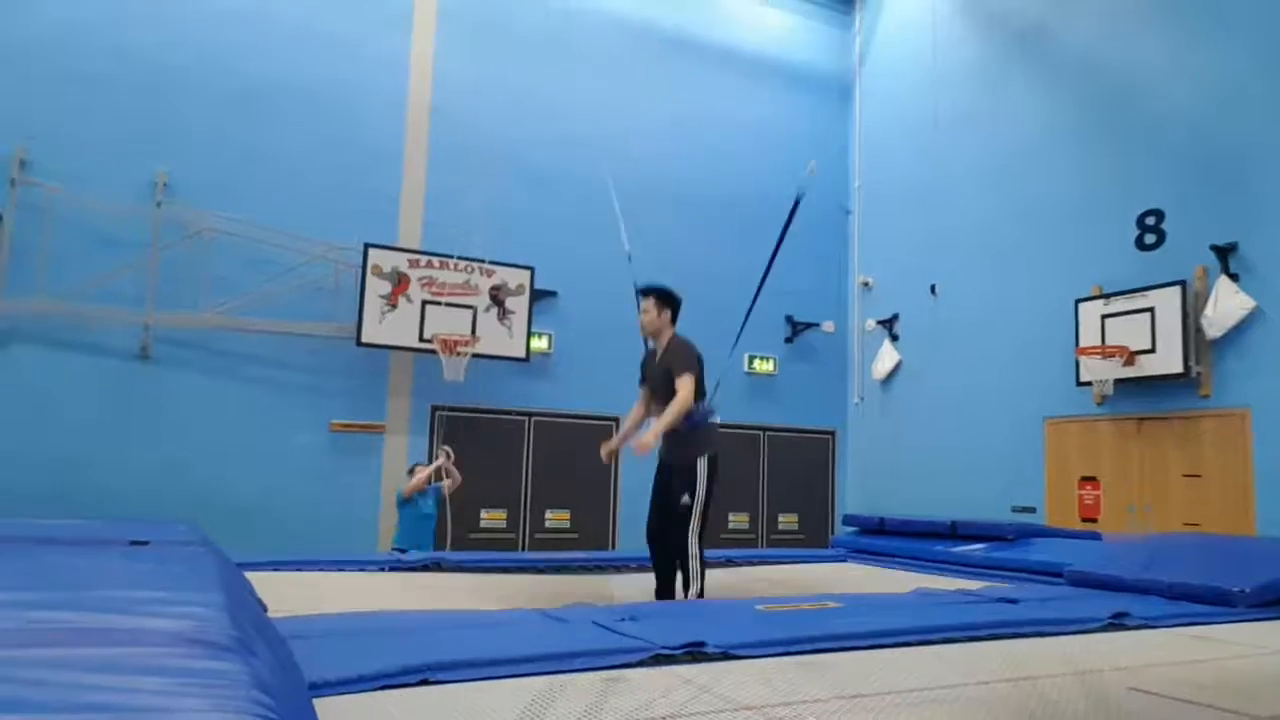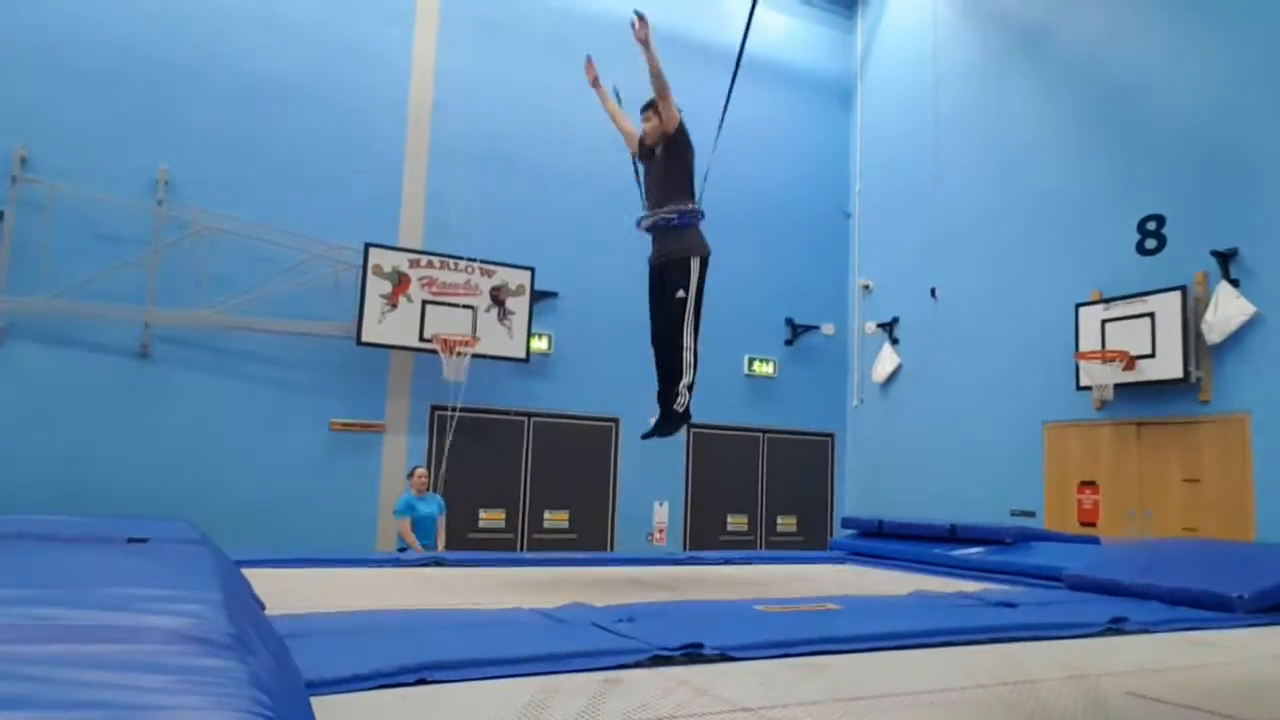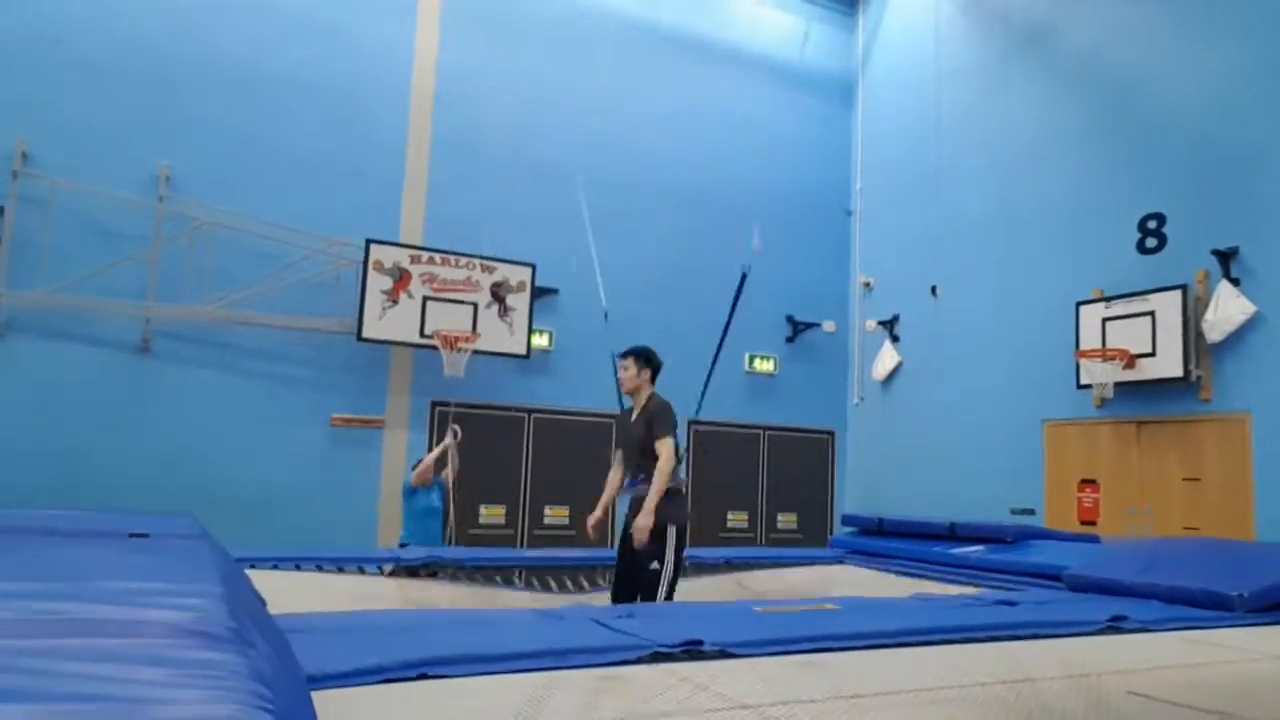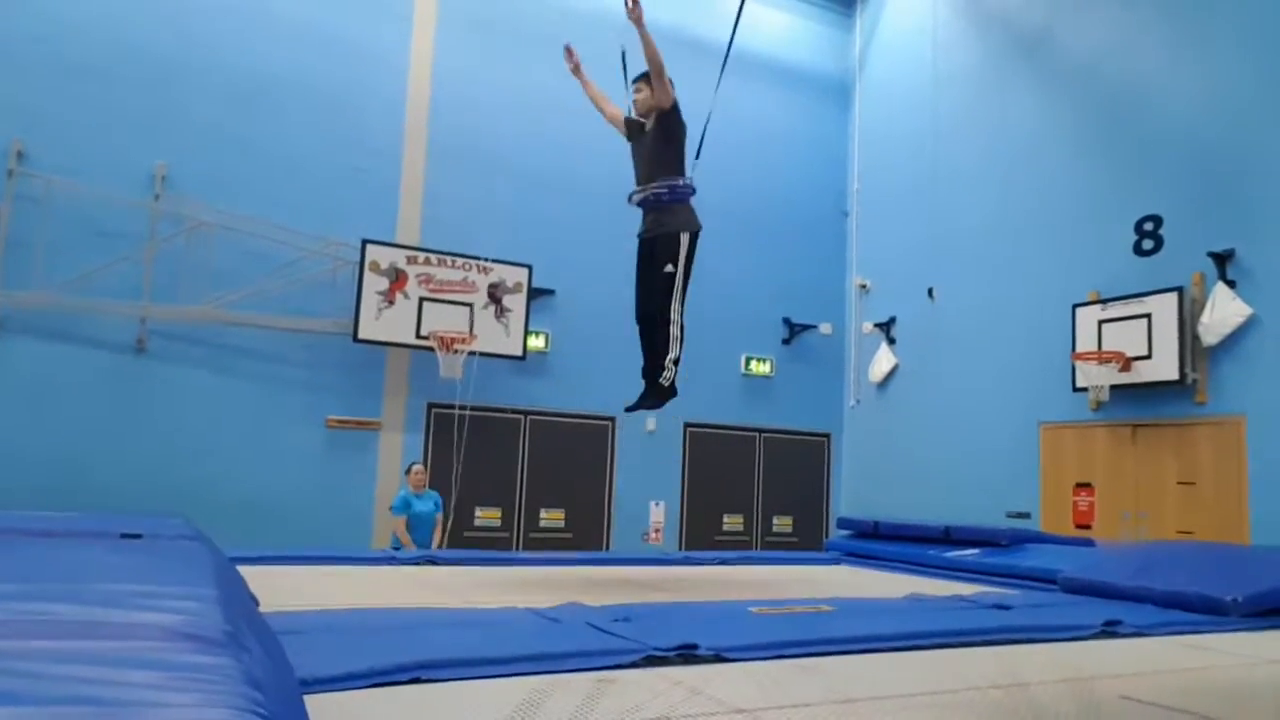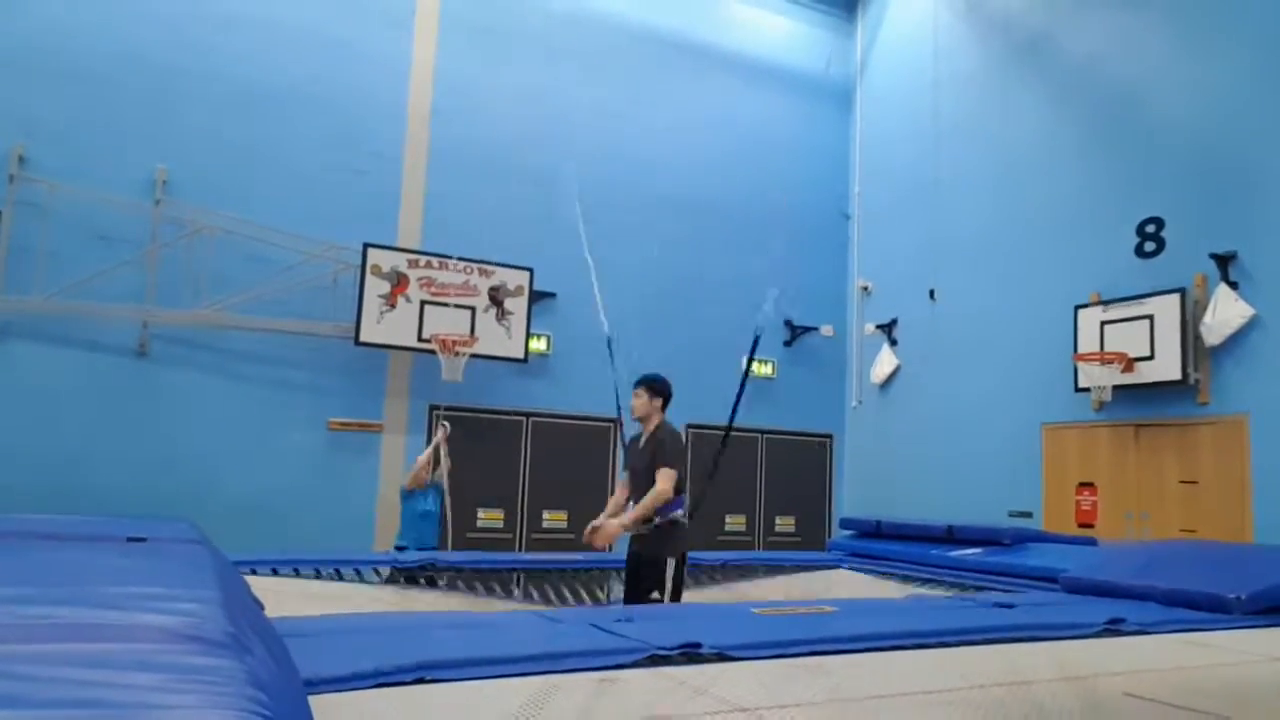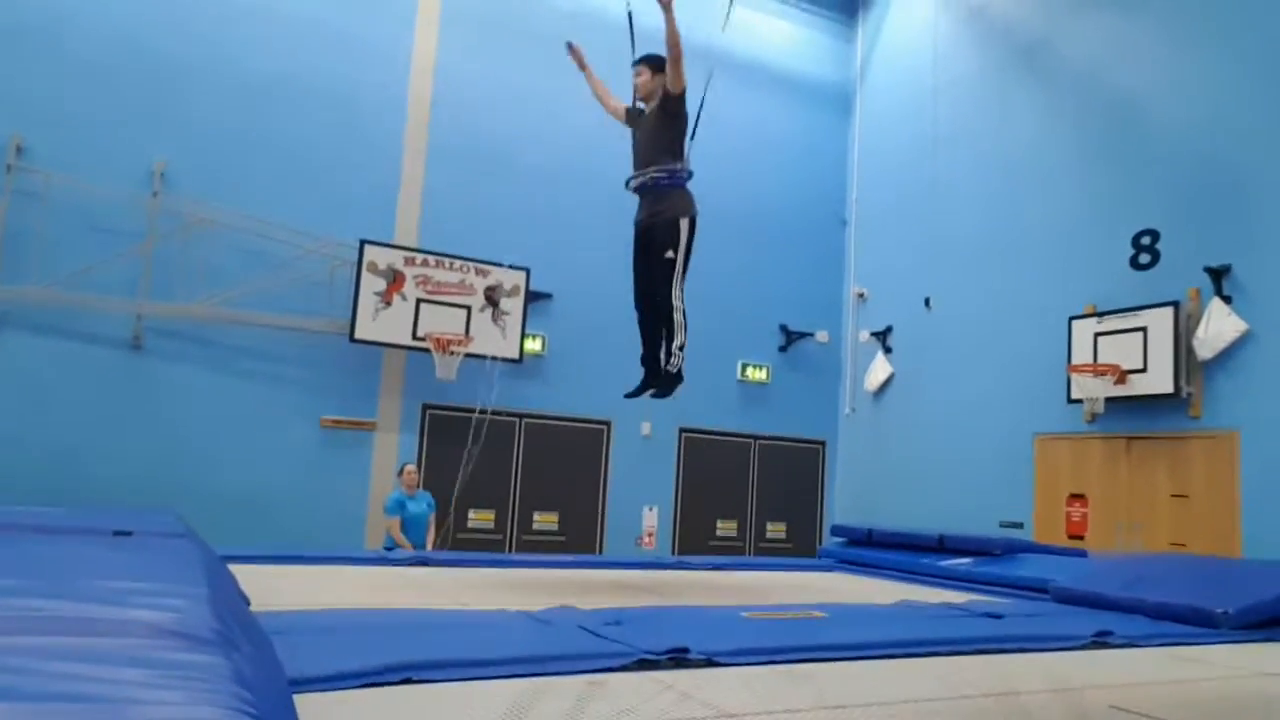
dt=0.7s
person 1, frame 1
left shoulder: (682, 351)
right shoulder: (650, 359)
left elbow: (684, 399)
right elbow: (642, 407)
left wrist: (654, 433)
right wrist: (617, 441)
left hip: (696, 452)
right hip: (671, 453)
left knee: (686, 535)
right knee: (658, 533)
right ankle: (664, 599)
person 1, frame 2
left shoulder: (678, 146)
right shoulder: (649, 155)
left elbow: (662, 93)
right elbow: (620, 121)
left wrist: (645, 46)
right wrist: (597, 86)
left hip: (687, 251)
right hip: (660, 254)
left knee: (683, 331)
right knee: (661, 336)
left ankle: (681, 404)
right ankle: (667, 408)
person 1, frame 3
left shoulder: (660, 410)
right shoulder: (625, 418)
left elbow: (667, 462)
right elbow: (618, 471)
left wrist: (649, 511)
right wrist: (600, 511)
left hip: (664, 512)
right hip: (638, 510)
left knee: (655, 593)
right knee: (622, 594)
person 1, frame 4
left shoulder: (671, 121)
right shoulder: (637, 130)
left elbow: (663, 75)
right elbow: (606, 109)
right wrist: (579, 73)
left hip: (677, 226)
right hip: (650, 227)
left knee: (669, 306)
right knee: (646, 311)
left ankle: (666, 380)
right ankle: (652, 383)
person 1, frame 5
left shoulder: (669, 439)
right shoulder: (634, 443)
left elbow: (664, 490)
right elbow: (624, 490)
left wrist: (620, 524)
right wrist: (604, 519)
left hip: (666, 537)
right hip: (641, 538)
person 1, frame 6
left shoulder: (672, 105)
right shoulder: (640, 116)
left elbow: (678, 64)
right elbow: (609, 103)
right wrist: (584, 67)
left hip: (674, 211)
right hip: (646, 213)
left knee: (671, 293)
right knee: (645, 298)
left ankle: (674, 366)
right ankle: (652, 371)
